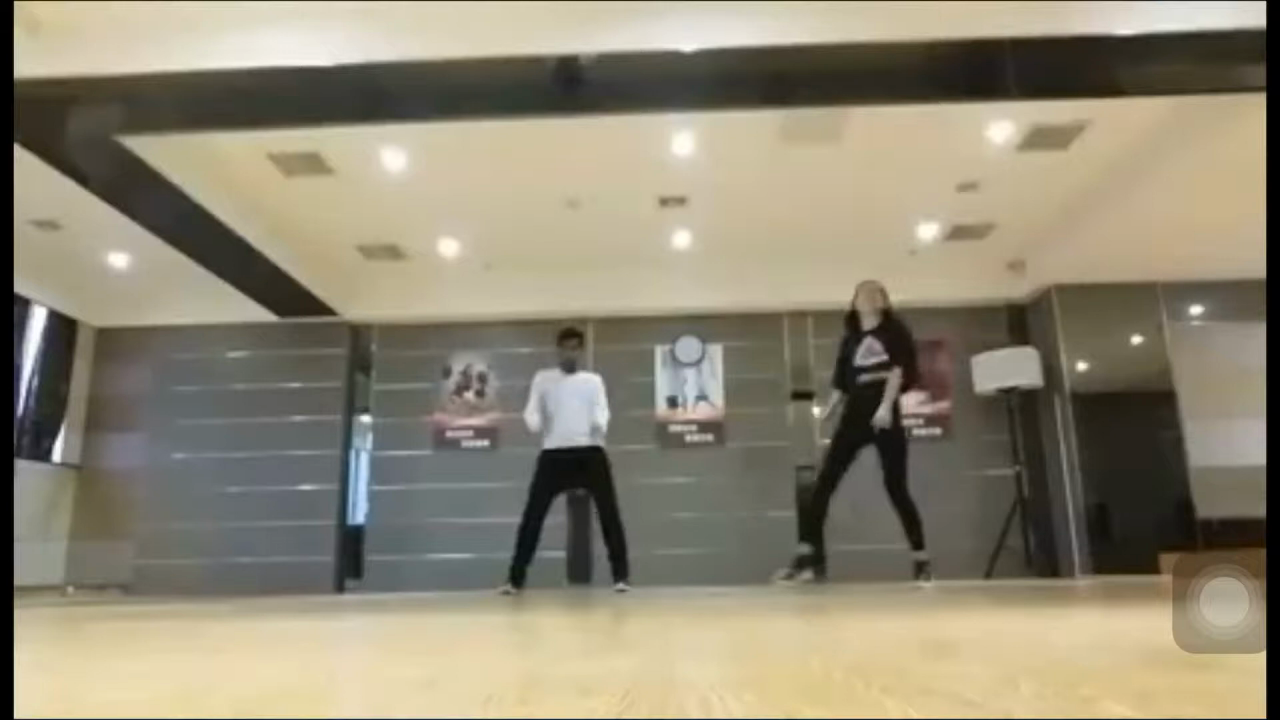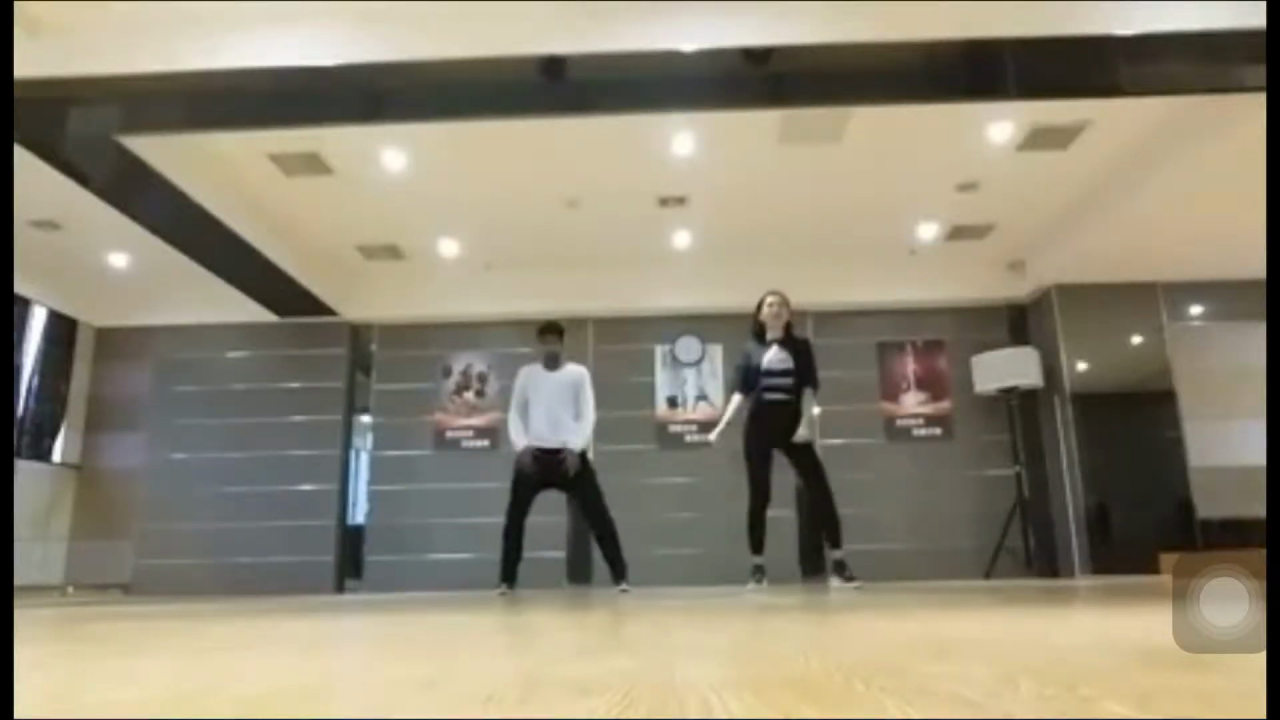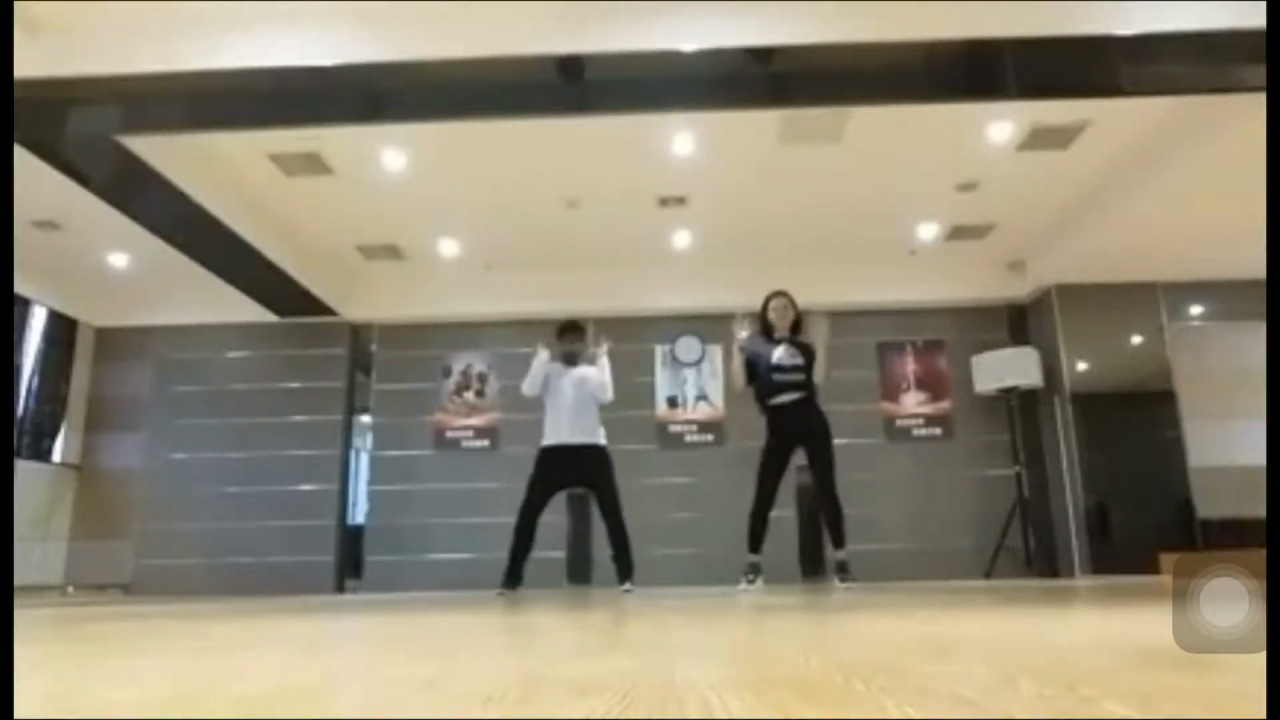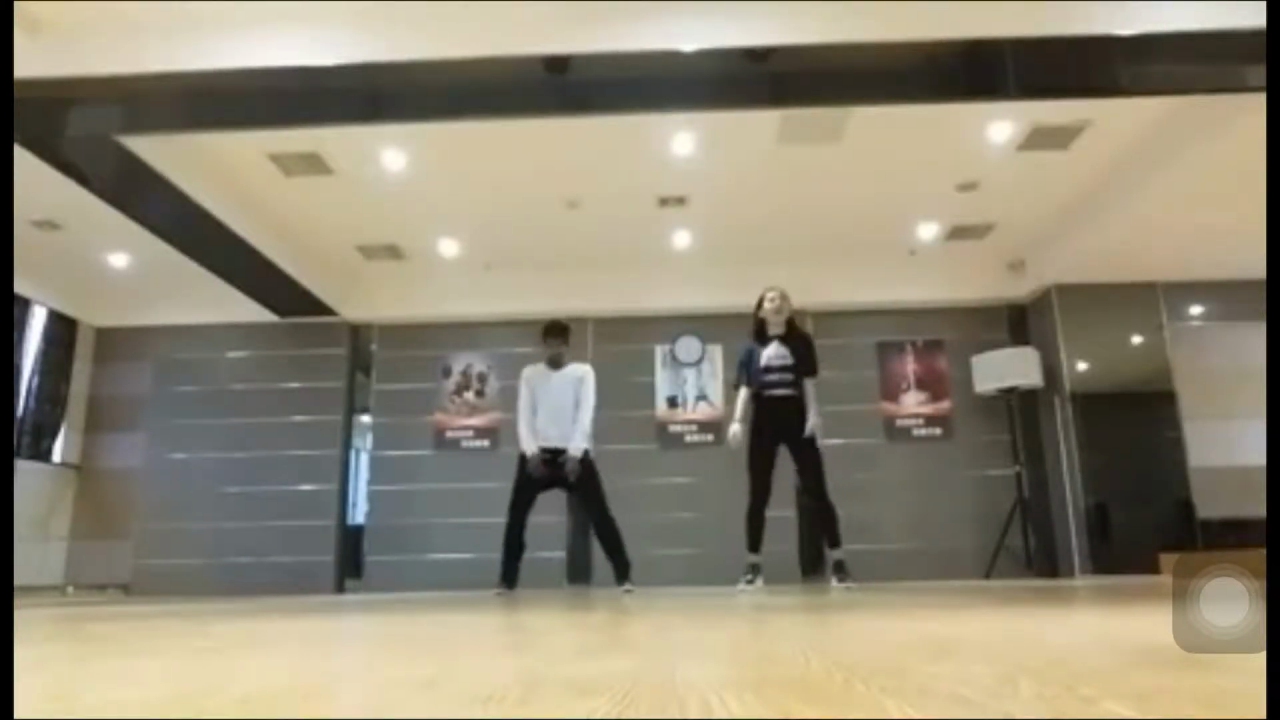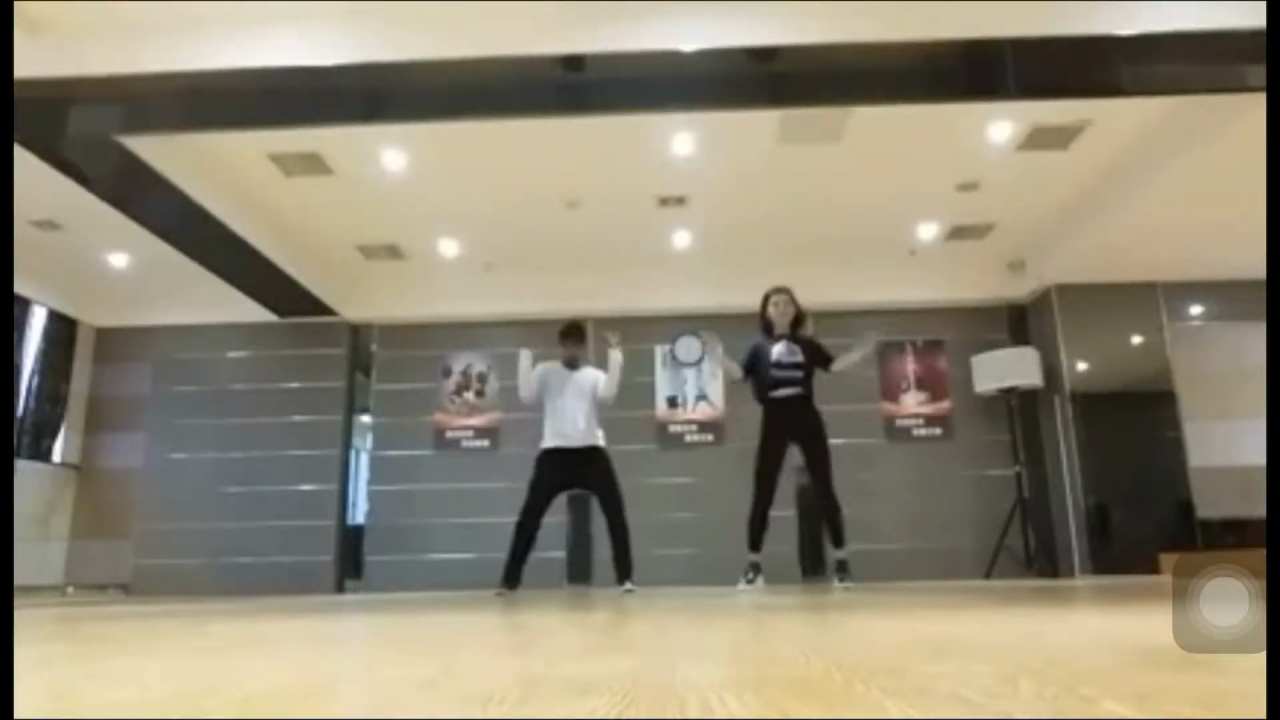
dt=1s
person 1, frame 1
left shoulder: (895, 332)
right shoulder: (849, 340)
left elbow: (899, 370)
right elbow: (840, 385)
left wrist: (887, 405)
right wrist: (826, 412)
left hip: (884, 415)
right hip: (854, 415)
left knee: (896, 488)
right knee: (823, 482)
left ankle: (921, 561)
right ankle: (805, 557)
person 1, frame 2
left shoulder: (800, 347)
right shoulder: (751, 351)
left elbow: (809, 389)
right elbow: (741, 391)
left wrist: (805, 423)
right wrist: (722, 425)
left hip: (791, 426)
right hip: (760, 425)
left knee: (820, 488)
right knee: (760, 496)
left ankle: (838, 562)
right ankle: (757, 566)
person 1, frame 3
left shoulder: (804, 347)
right shoulder: (756, 346)
left elbow: (817, 381)
right elbow: (740, 384)
right wrist: (738, 347)
left hip: (811, 423)
right hip: (778, 427)
left knee: (826, 491)
right knee: (763, 495)
left ankle: (841, 562)
right ankle: (753, 565)
person 1, frame 4
left shoulder: (801, 341)
right shoulder: (753, 348)
left elbow: (808, 380)
right elbow: (745, 386)
left wrist: (813, 413)
right wrist: (737, 421)
left hip: (796, 419)
right hip: (764, 421)
left knee: (816, 490)
right knee: (758, 494)
left ankle: (837, 562)
right ankle: (753, 566)
person 1, frame 5
left shoulder: (808, 344)
right shoulder: (761, 347)
left elbow: (833, 366)
right elbow: (740, 373)
left wrist: (862, 351)
right wrist: (719, 355)
left hip: (807, 420)
right hip: (774, 422)
left knee: (824, 490)
right knee: (762, 493)
left ankle: (841, 562)
right ankle: (753, 565)
person 2, frame 1
left shoulder: (593, 381)
right shoulder: (543, 379)
left elbow: (603, 414)
right elbow: (531, 417)
left wrist: (599, 424)
right wrist: (538, 420)
left hip: (590, 452)
right hip: (554, 453)
left knee: (609, 512)
right knee: (533, 514)
left ankle: (621, 575)
right ankle: (515, 577)
person 2, frame 2
left shoulder: (579, 374)
right shoulder: (526, 374)
left elbow: (587, 415)
right elbow: (515, 414)
left wrist: (575, 448)
right wrist: (521, 447)
left hip: (570, 453)
right hip: (534, 453)
left knee: (598, 513)
right knee: (515, 515)
left ankle: (620, 575)
right ankle: (507, 578)
person 2, frame 3
left shoulder: (592, 373)
right shoulder: (548, 371)
left elbow: (605, 397)
right elbow: (529, 390)
left wrist: (602, 360)
right wrist: (541, 357)
left hip: (592, 451)
right hip: (554, 450)
left knee: (612, 513)
right knee: (528, 513)
left ankle: (625, 576)
right ankle: (512, 578)
person 2, frame 4
left shoulder: (583, 372)
right shoulder: (530, 374)
left elbow: (585, 415)
right elbow: (524, 415)
left wrist: (575, 453)
right wrist: (530, 451)
left hip: (573, 453)
right hip: (538, 453)
left knee: (599, 513)
right knee: (516, 514)
left ankle: (623, 575)
right ankle: (507, 579)
person 2, frame 5
left shoulder: (595, 376)
right shoulder: (546, 371)
left elbow: (607, 394)
right elbow: (527, 396)
left wrist: (615, 356)
right wrist: (525, 359)
left hip: (590, 451)
right hip: (554, 452)
left knee: (614, 510)
right knee: (530, 513)
left ankle: (625, 576)
right ankle: (510, 578)
